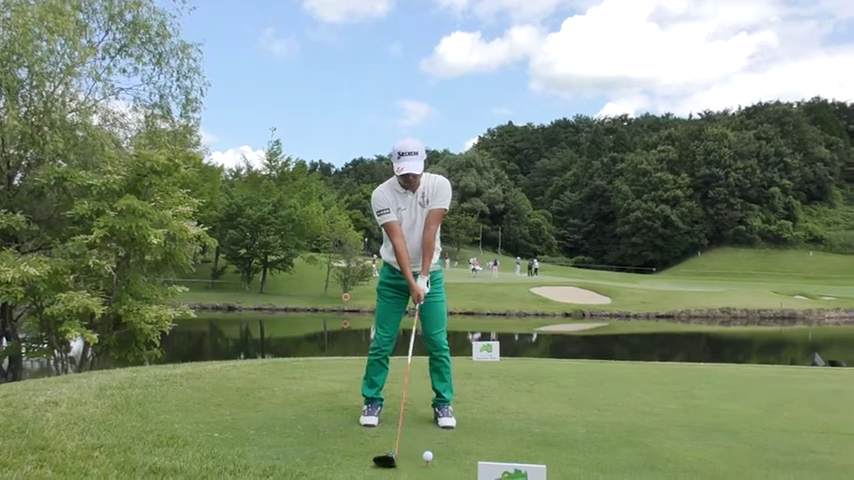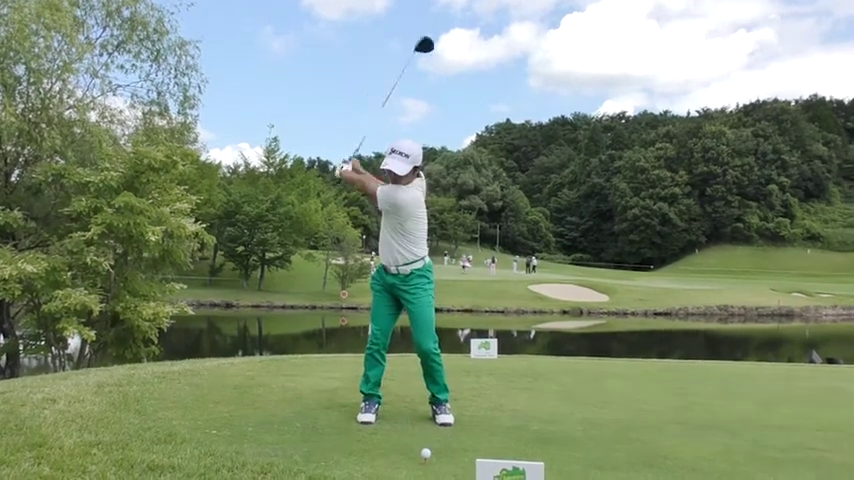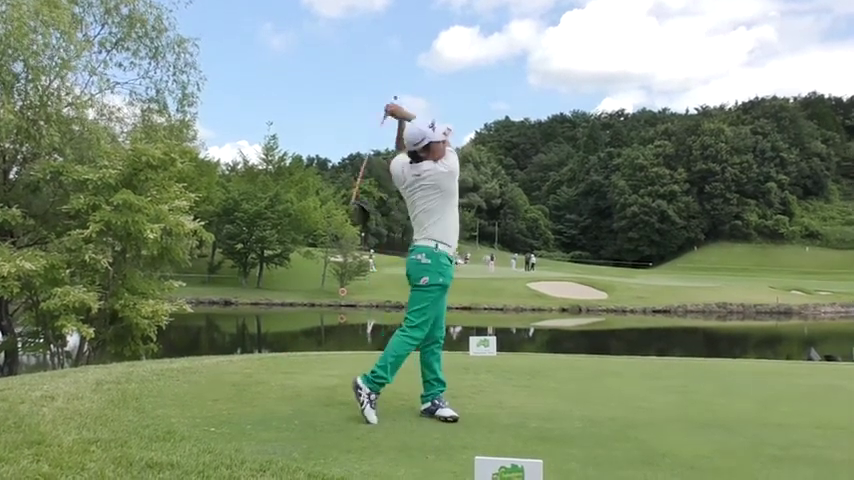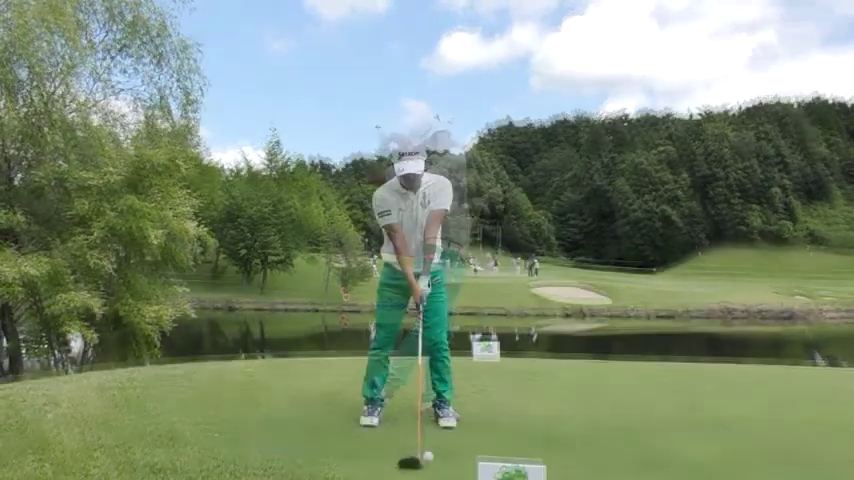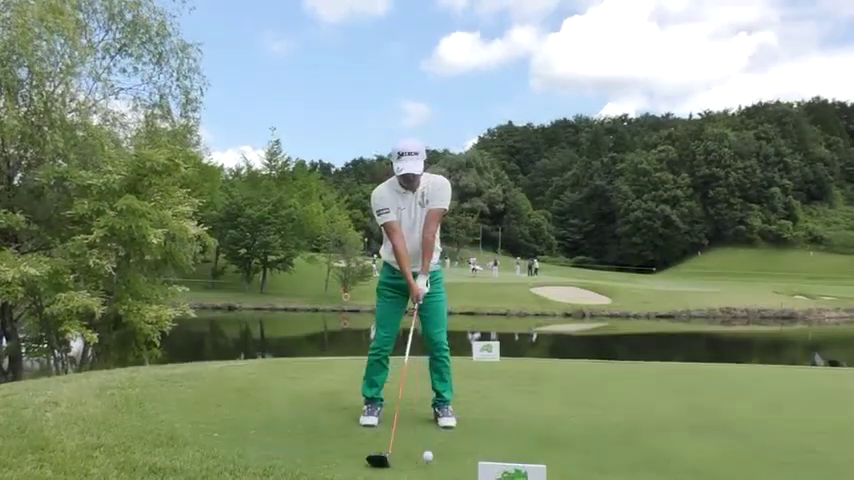
dt=1s
person 1, frame 1
left shoulder: (439, 185)
right shoulder: (381, 194)
left elbow: (430, 231)
right elbow: (396, 239)
left wrist: (424, 275)
right wrist: (410, 282)
left hip: (430, 273)
right hip: (394, 275)
left knee: (438, 342)
right knee: (382, 342)
left ankle: (443, 403)
right ankle: (372, 401)
person 1, frame 2
left shoulder: (402, 196)
right shoulder: (416, 180)
left elbow: (367, 187)
right elbow: (379, 186)
left wrist: (347, 174)
right wrist: (358, 169)
left hip: (415, 278)
right hip: (386, 275)
left knee: (426, 344)
right knee: (376, 340)
left ankle: (440, 401)
right ankle: (370, 399)
person 1, frame 3
left shoulder: (400, 168)
right shoulder: (446, 169)
left elbow: (403, 151)
right elbow: (445, 150)
left wrist: (402, 121)
right wrist: (408, 116)
left hip: (425, 257)
right hip: (435, 260)
left knee: (434, 336)
right knee: (415, 328)
left ankle: (433, 398)
right ankle: (371, 383)
person 1, frame 4
left shoulder: (440, 185)
right shoulder: (383, 194)
left elbow: (431, 231)
right elbow: (398, 240)
left wrist: (425, 275)
right wrist: (411, 282)
left hip: (431, 270)
right hip: (396, 273)
left knee: (438, 340)
right knee: (383, 339)
left ankle: (442, 402)
right ankle: (374, 399)
person 1, frame 5
left shoulder: (439, 185)
right shoulder: (381, 194)
left elbow: (429, 231)
right elbow: (396, 239)
left wrist: (423, 275)
right wrist: (409, 282)
left hip: (430, 273)
right hip: (394, 275)
left knee: (438, 342)
right knee: (382, 342)
left ankle: (443, 403)
right ankle: (372, 401)
